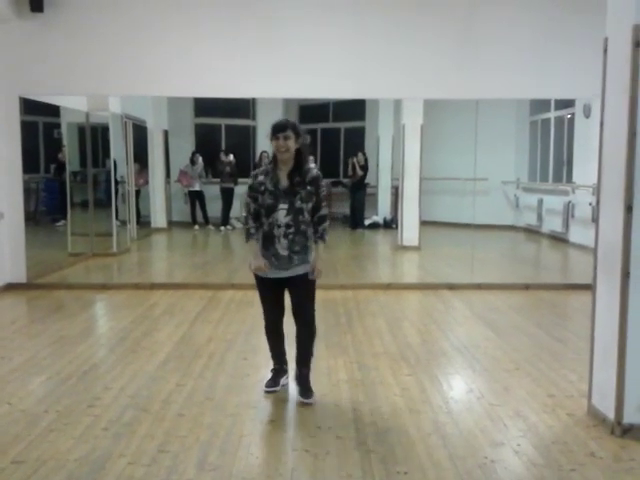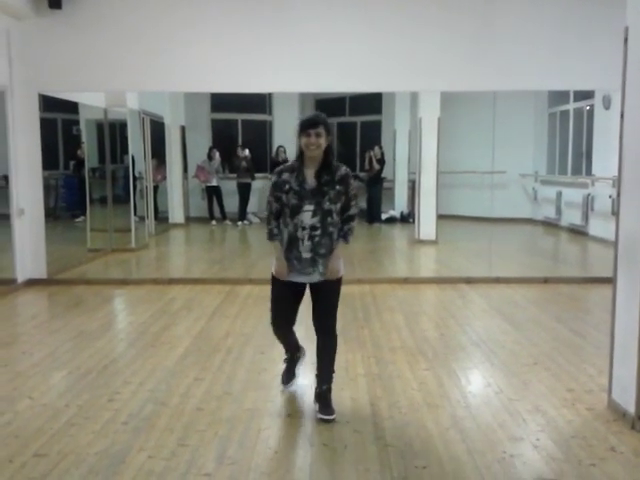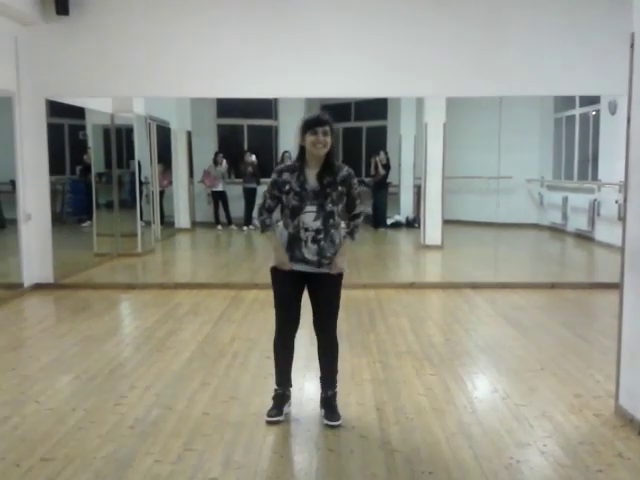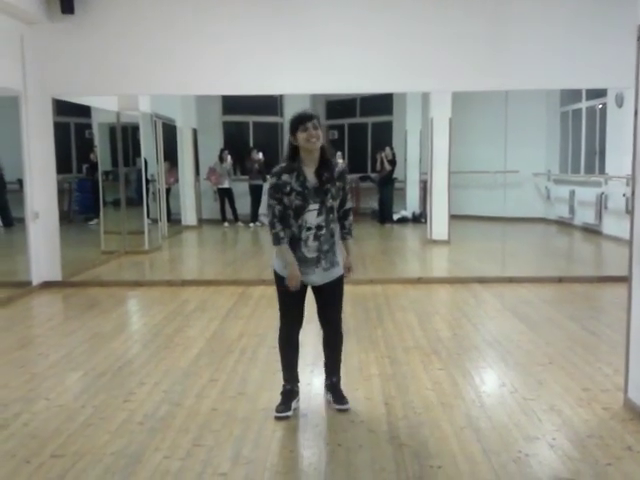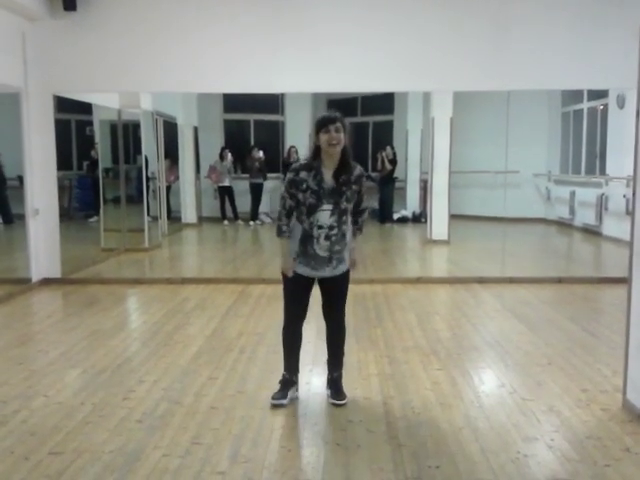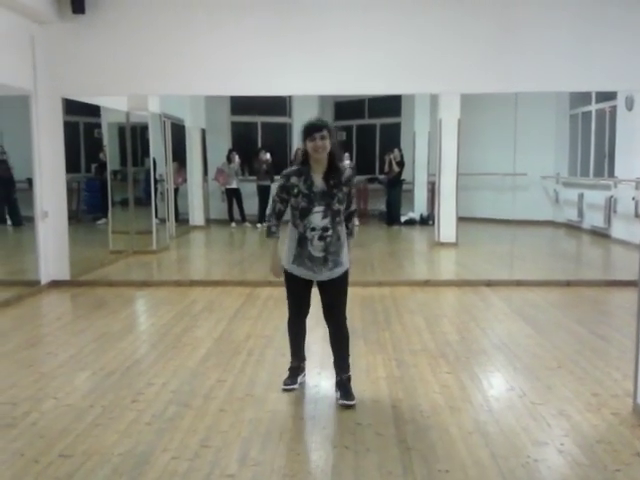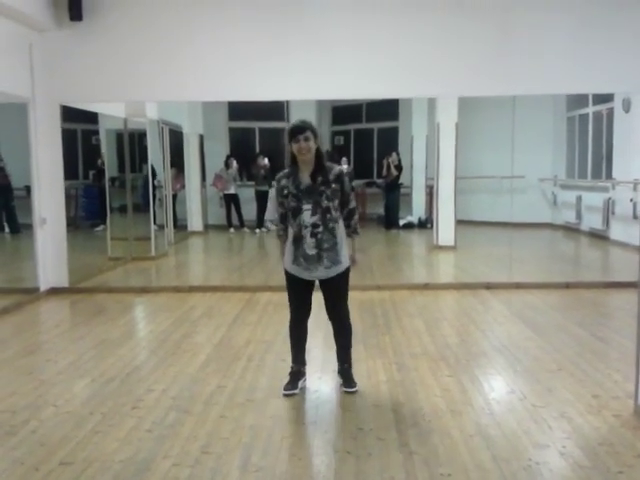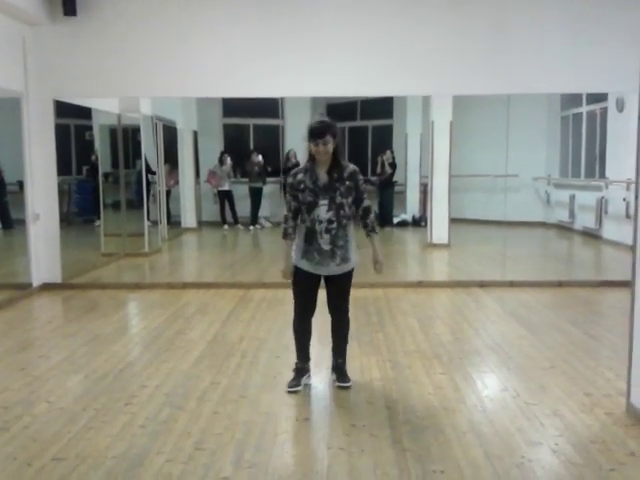
dt=0.4s
person 1, frame 1
left shoulder: (312, 177)
right shoulder: (259, 178)
left elbow: (320, 219)
right elbow: (251, 219)
left wrist: (317, 256)
right wrist: (256, 255)
left hip: (302, 263)
right hip: (268, 263)
left knee: (306, 319)
right knee: (272, 319)
left ankle: (303, 376)
right ankle: (279, 370)
person 1, frame 2
left shoulder: (341, 175)
right shoulder: (283, 175)
left elbow: (349, 219)
right elbow: (273, 218)
left wrist: (336, 256)
right wrist: (279, 257)
left hip: (326, 266)
right hip: (289, 264)
left knee: (326, 328)
right knee: (280, 322)
left ankle: (324, 393)
right ankle: (294, 354)
person 1, frame 3
left shoulder: (343, 175)
right shoulder: (284, 174)
left elbow: (355, 215)
right elbow: (264, 212)
left wrist: (341, 252)
right wrist: (277, 248)
left hip: (327, 267)
right hip: (288, 265)
left knee: (326, 332)
right knee: (285, 330)
left ankle: (329, 398)
right ankle: (282, 395)
person 1, frame 4
left shoulder: (337, 172)
right shoulder: (281, 175)
left elbow: (345, 215)
right elbow: (275, 222)
left wrist: (348, 253)
right wrist: (290, 262)
left hip: (330, 264)
right hip: (291, 265)
left knee: (333, 325)
right knee: (289, 327)
left ankle: (333, 384)
right ankle: (290, 390)
person 1, frame 5
left shoulder: (355, 174)
right shoulder: (299, 172)
left elbow: (359, 213)
right elbow: (284, 215)
left wrist: (353, 247)
right wrist: (285, 255)
left hip: (337, 262)
right hip: (299, 259)
left knee: (335, 321)
right knee: (293, 319)
left ankle: (334, 380)
right ankle: (289, 380)
person 1, frame 6
left shoulder: (345, 176)
right shoulder: (290, 177)
left elbow: (349, 216)
right elbow: (274, 216)
left wrist: (348, 248)
right wrist: (274, 256)
left hip: (334, 262)
right hip: (297, 261)
left knee: (337, 320)
right knee: (297, 317)
left ankle: (343, 381)
right ankle: (297, 367)
person 1, frame 7
left shoulder: (336, 174)
right shoulder: (283, 180)
left elbow: (350, 212)
right elbow: (282, 220)
left wrist: (352, 247)
right wrist: (283, 251)
left hip: (334, 260)
right hip: (297, 261)
left knee: (339, 316)
right knee: (298, 318)
left ankle: (345, 371)
right ankle: (297, 372)
person 1, frame 8
left shoulder: (350, 173)
right shoulder: (298, 176)
left elbow: (365, 211)
right elbow: (290, 218)
left wrist: (375, 248)
right wrist: (287, 258)
left hip: (341, 258)
right hip: (306, 258)
left knee: (340, 314)
right knee: (302, 313)
left ankle: (339, 366)
right ankle: (302, 368)
